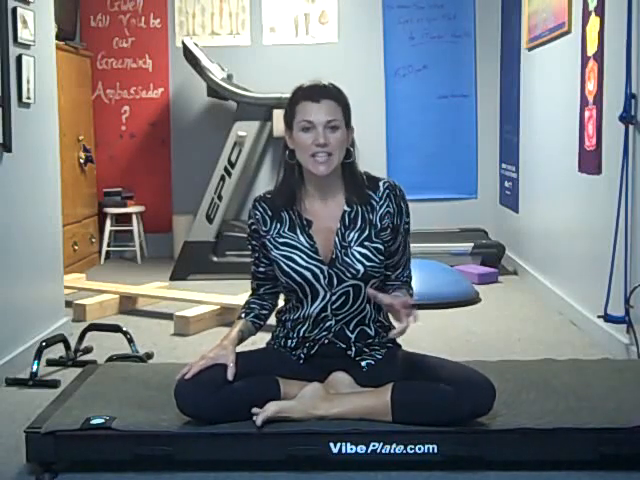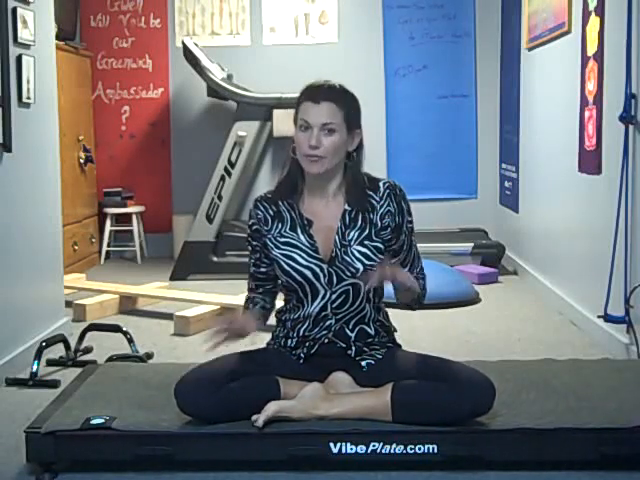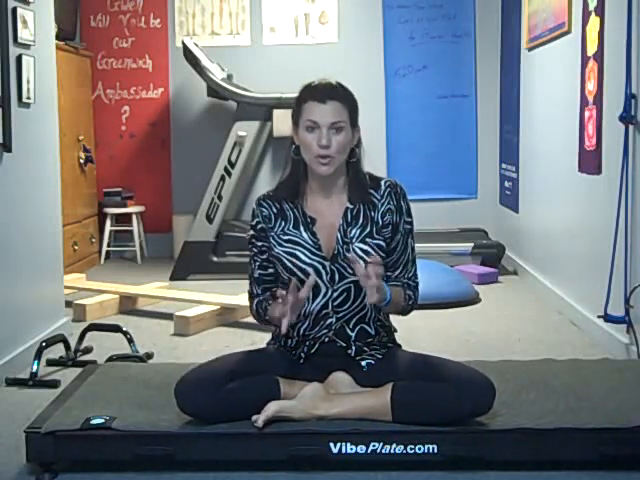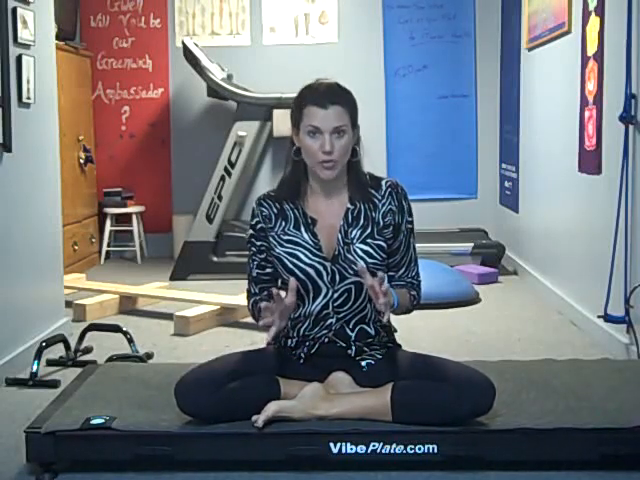
dt=0.4s
person 1, frame 1
left shoulder: (385, 198)
right shoulder: (267, 210)
left elbow: (398, 282)
left wrist: (398, 302)
right wrist: (230, 341)
left hip: (370, 355)
right hip: (294, 355)
left knee: (477, 394)
right knee: (192, 393)
left ankle: (317, 405)
right ankle: (336, 391)
person 1, frame 2
left shoulder: (385, 199)
right shoulder: (268, 209)
left elbow: (416, 295)
right elbow: (260, 293)
left wrist: (399, 280)
right wrist: (246, 319)
left hip: (371, 355)
right hip: (294, 355)
left knee: (477, 392)
right knee: (192, 392)
left ankle: (317, 405)
right ankle: (338, 391)
person 1, frame 3
left shoulder: (387, 198)
right shoulder: (270, 208)
left elbow: (408, 299)
right elbow: (259, 305)
left wrist: (380, 292)
right wrist: (282, 310)
left hip: (371, 355)
right hip: (295, 355)
left knee: (477, 392)
right knee: (192, 392)
left ankle: (319, 404)
right ankle: (337, 391)
person 1, frame 4
left shoulder: (388, 198)
right shoulder: (270, 209)
left elbow: (410, 292)
right elbow: (257, 298)
left wrist: (388, 298)
right wrist: (275, 311)
left hip: (371, 355)
right hip: (295, 356)
left knee: (477, 392)
right knee: (192, 393)
left ankle: (318, 405)
right ankle: (338, 392)
